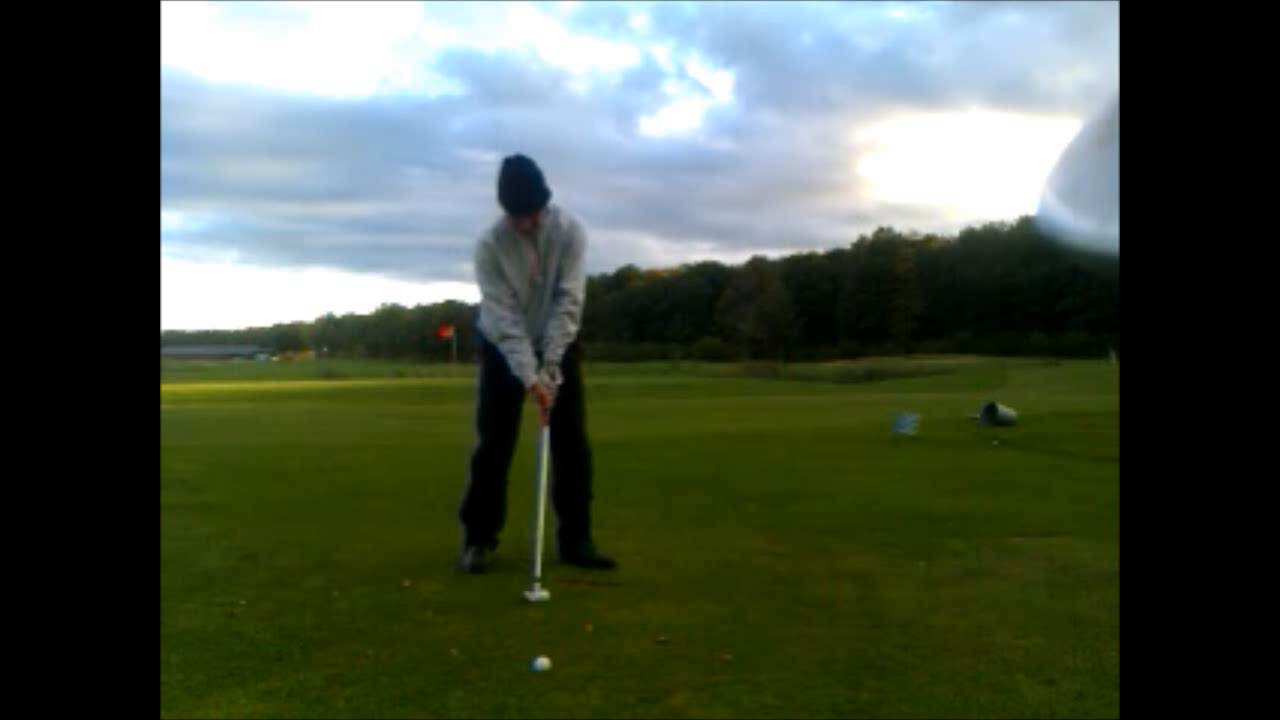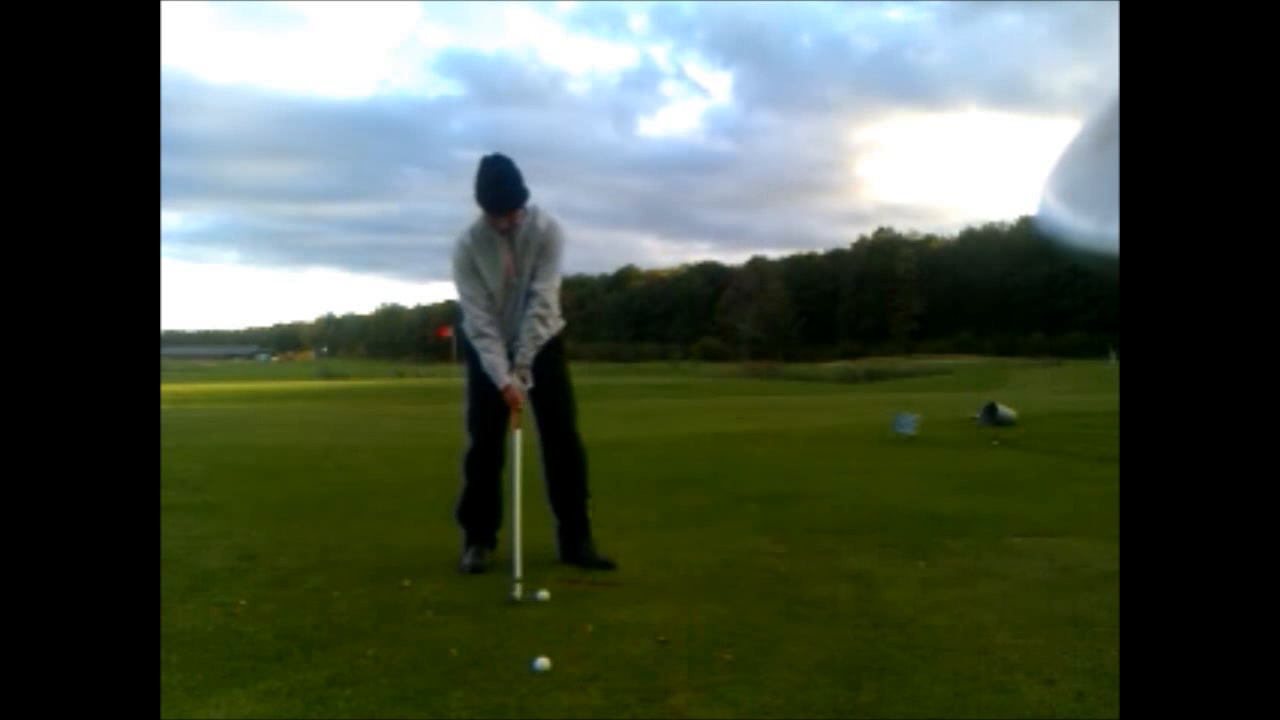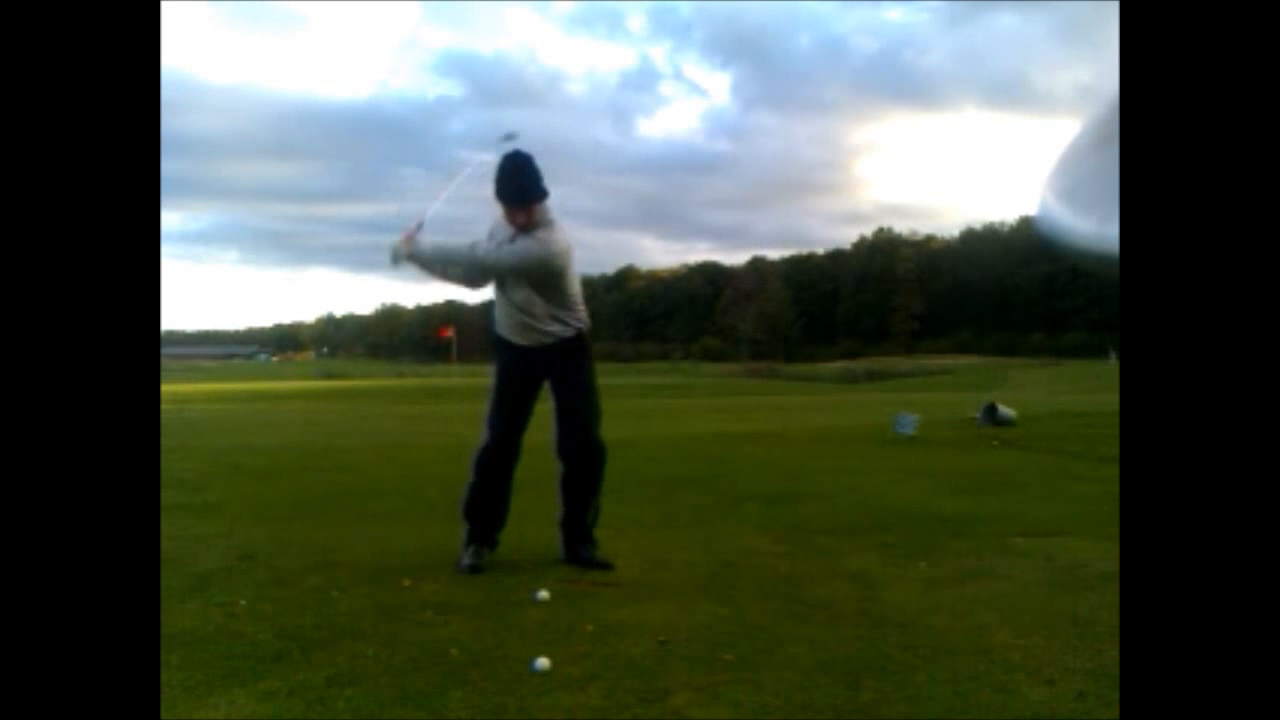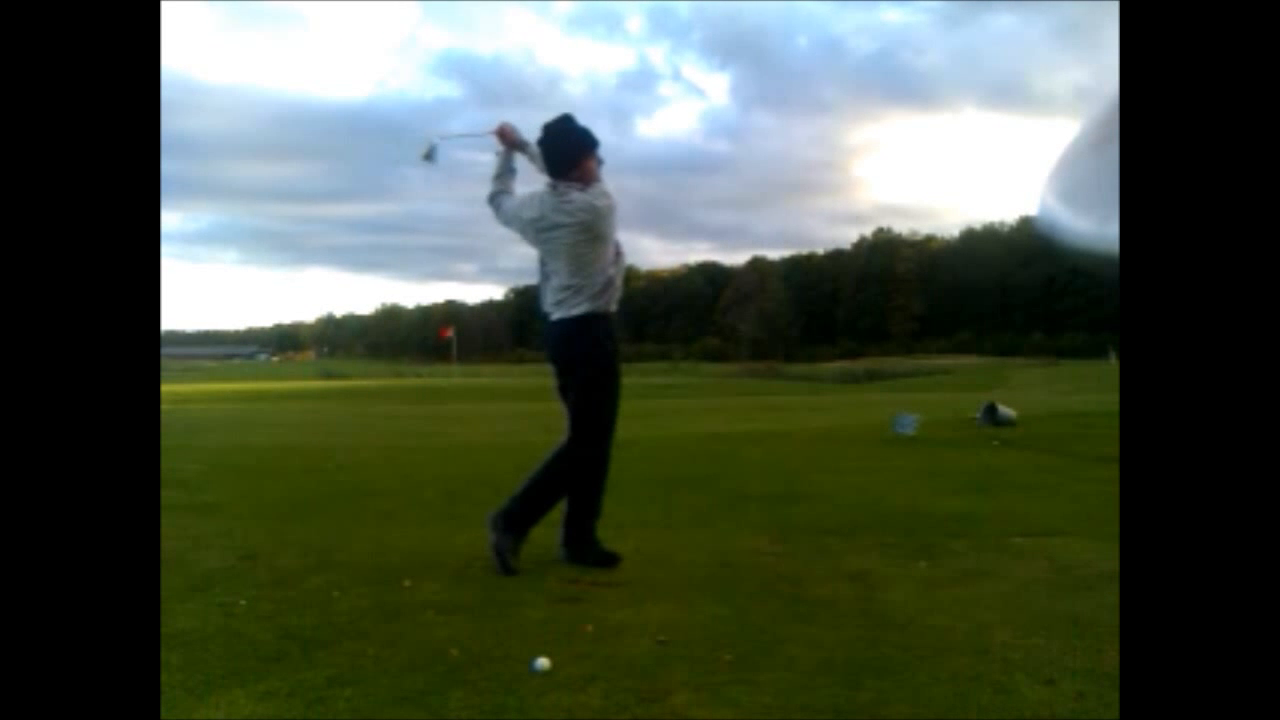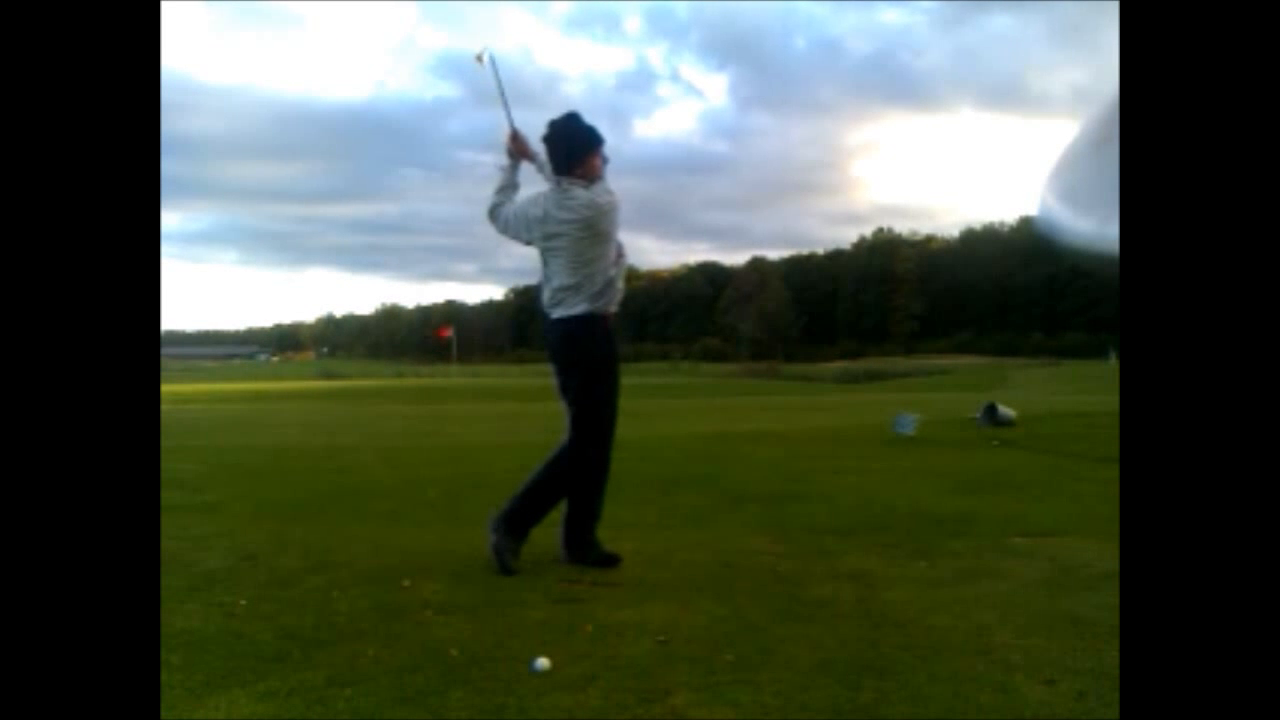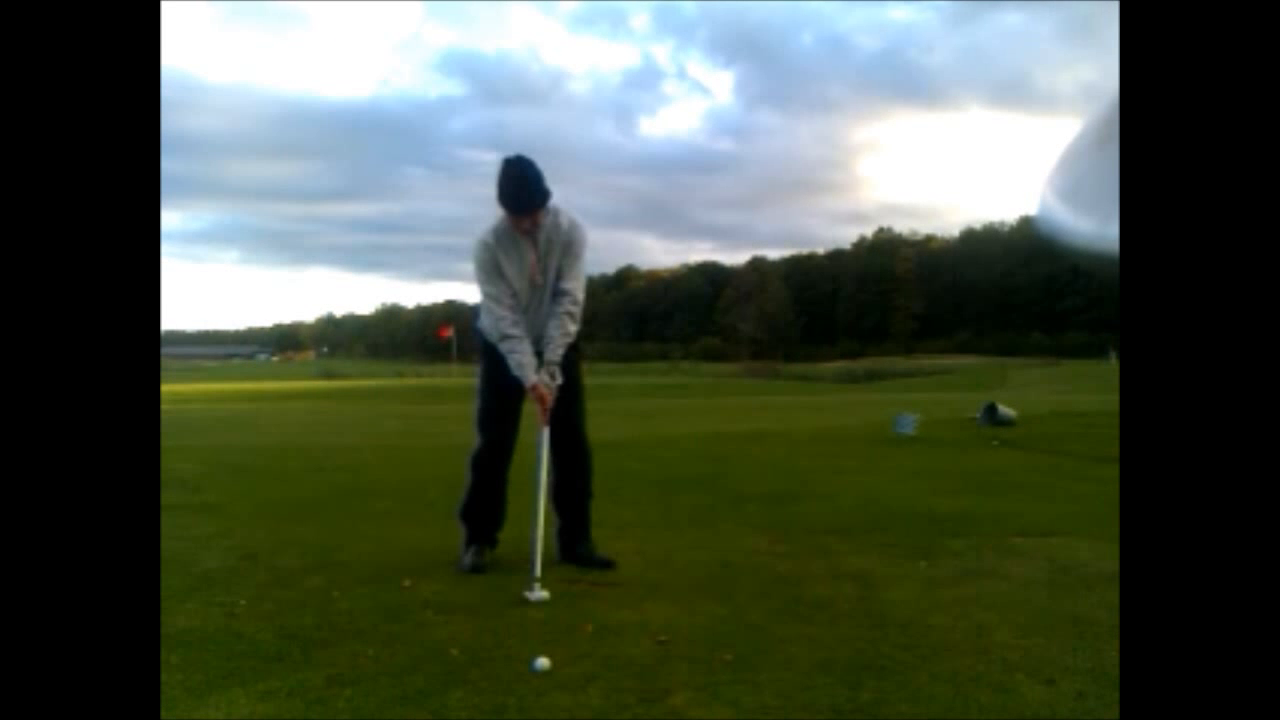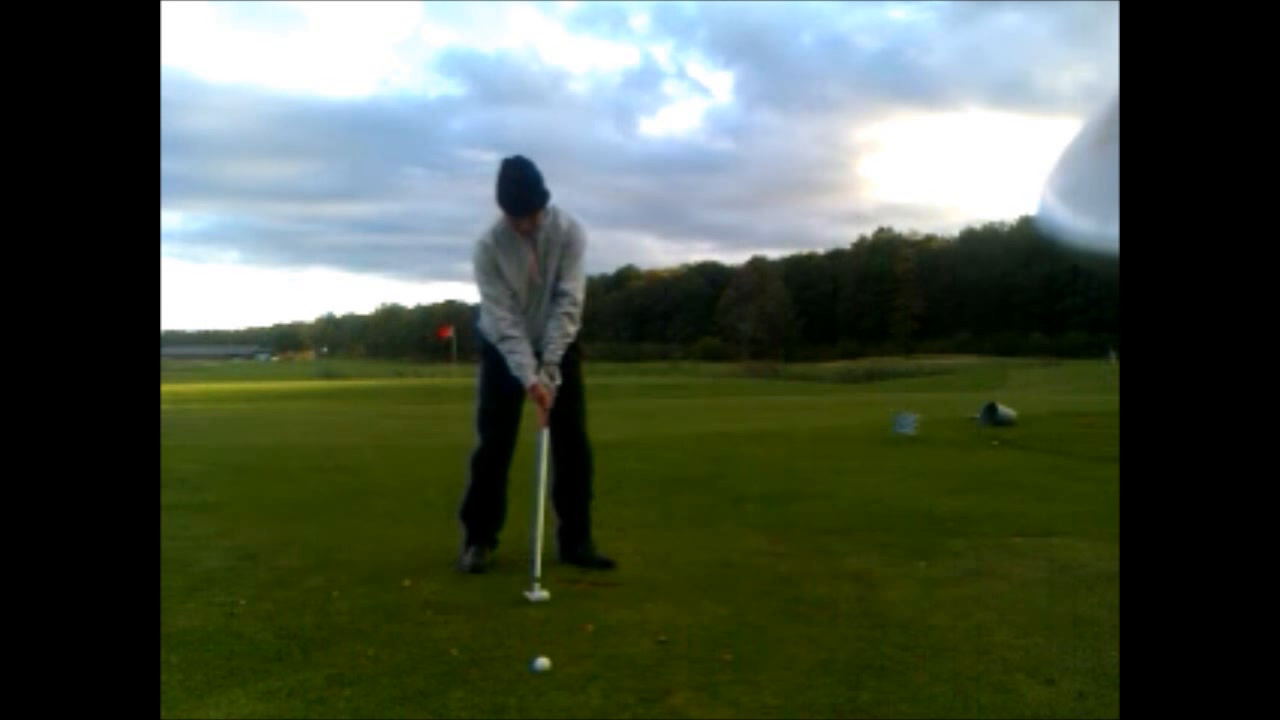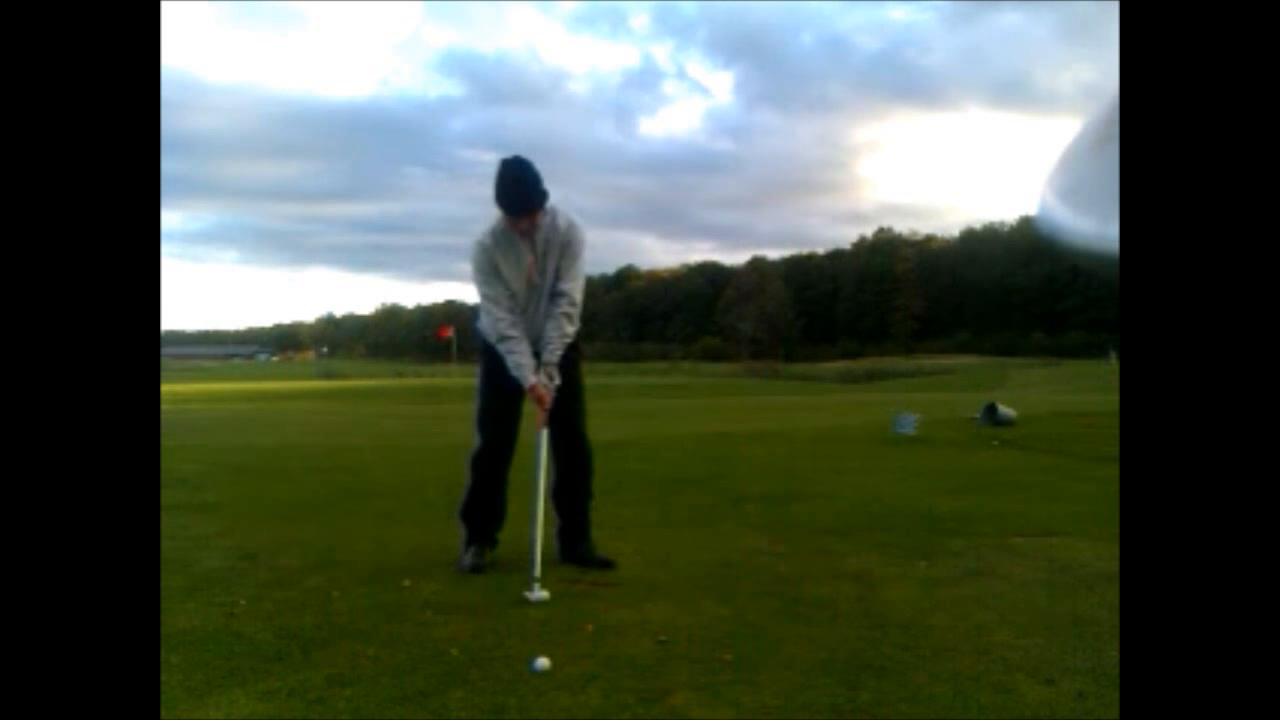
dt=0.7s
person 1, frame 1
left shoulder: (570, 231)
right shoulder: (489, 245)
left elbow: (568, 301)
right elbow: (504, 318)
left wrist: (551, 367)
right wrist: (530, 377)
left hip: (558, 345)
right hip: (503, 348)
left knee: (572, 443)
right knee: (494, 444)
left ankle: (575, 539)
right ankle: (479, 538)
person 1, frame 2
left shoulder: (547, 231)
right shoulder: (467, 245)
left elbow: (541, 303)
right elbow: (480, 320)
left wrist: (523, 369)
right wrist: (503, 378)
left hip: (542, 345)
right hip: (487, 349)
left knee: (564, 442)
right knee: (484, 446)
left ankle: (575, 539)
right ankle: (478, 538)
person 1, frame 3
left shoulder: (549, 247)
right shoulder: (500, 228)
left elbow: (483, 258)
right elbow: (476, 273)
left wrist: (417, 251)
right wrist: (425, 252)
left hip: (565, 345)
right hip: (515, 347)
left knee: (585, 446)
right knee: (500, 445)
left ankle: (578, 539)
right ankle: (480, 537)
person 1, frame 4
left shoulder: (531, 208)
right shoulder: (597, 205)
left elbow: (498, 199)
right elbow: (585, 182)
left wrist: (507, 151)
right wrist: (523, 144)
left hip: (562, 329)
right hip: (590, 331)
left knee: (592, 439)
right knee: (587, 440)
left ankle: (580, 538)
right ankle: (512, 519)
person 1, frame 5
left shoulder: (537, 207)
right shoulder: (601, 204)
left elbow: (498, 213)
left wrist: (514, 162)
right wrist: (533, 158)
left hip: (562, 327)
right hip: (588, 329)
left knee: (591, 437)
right knee: (588, 440)
left ankle: (579, 538)
right ankle: (513, 522)
person 1, frame 6
left shoulder: (569, 230)
right shoulder: (489, 245)
left elbow: (569, 301)
right elbow: (503, 317)
left wrist: (550, 368)
right wrist: (530, 378)
left hip: (558, 344)
right hip: (504, 348)
left knee: (572, 442)
right knee: (494, 443)
left ankle: (575, 539)
right ankle: (479, 538)
person 1, frame 7
left shoulder: (569, 231)
right shoulder: (488, 246)
left elbow: (569, 302)
right elbow: (503, 318)
left wrist: (549, 368)
right wrist: (530, 378)
left hip: (558, 344)
right hip: (504, 348)
left knee: (572, 442)
right knee: (494, 443)
left ankle: (576, 539)
right ankle: (479, 538)
person 1, frame 8
left shoulder: (567, 231)
right shoulder: (487, 246)
left elbow: (567, 302)
right elbow: (501, 318)
left wrist: (548, 369)
right wrist: (529, 379)
left hip: (557, 344)
right hip: (502, 348)
left knee: (572, 442)
right knee: (494, 443)
left ankle: (575, 539)
right ankle: (479, 538)
